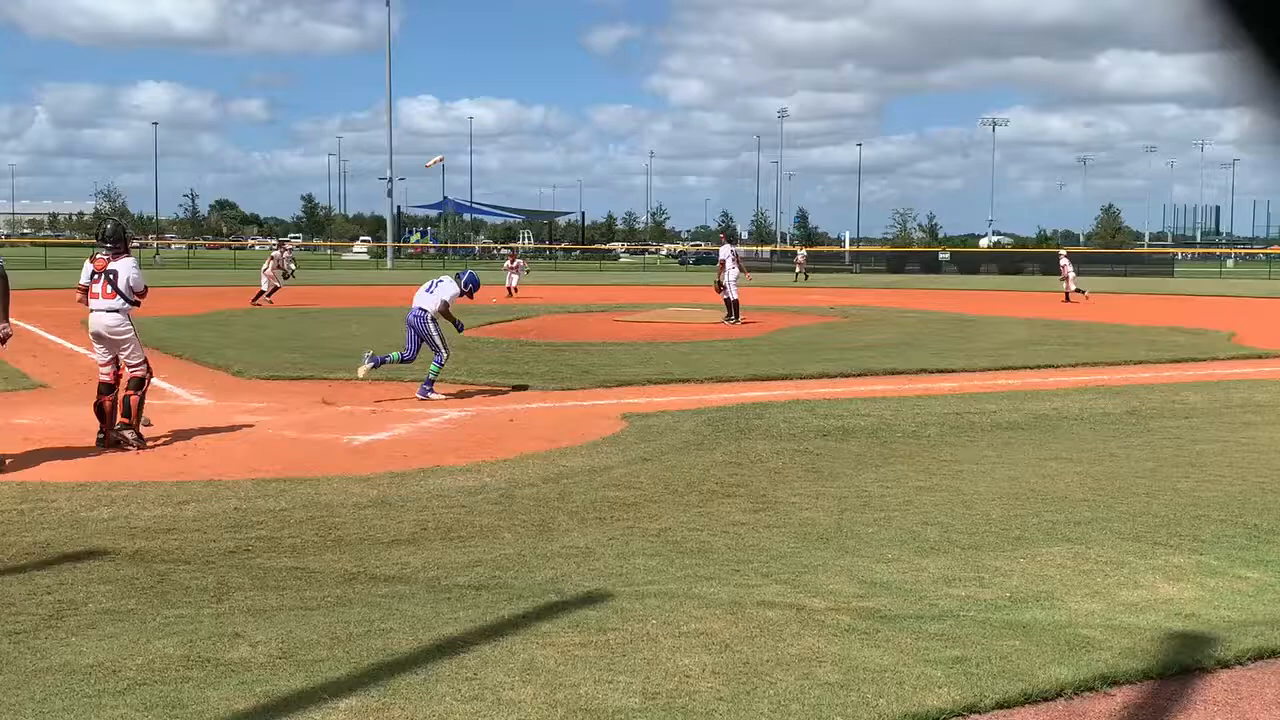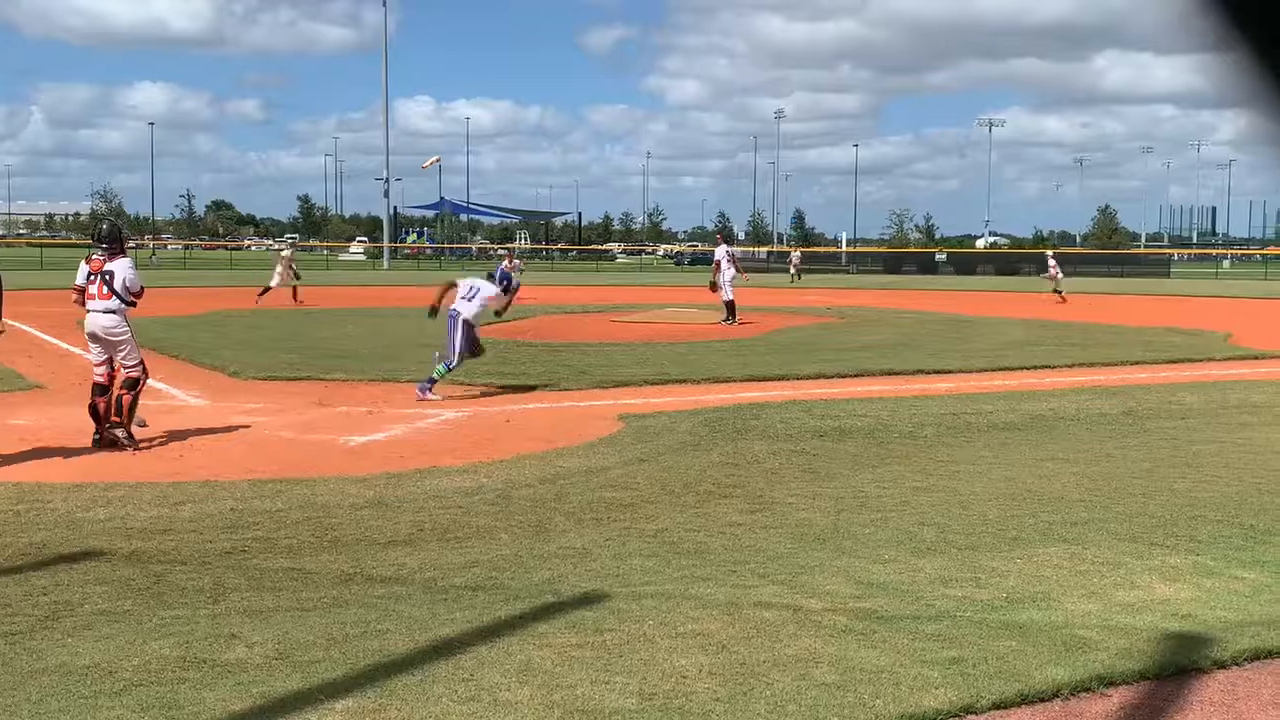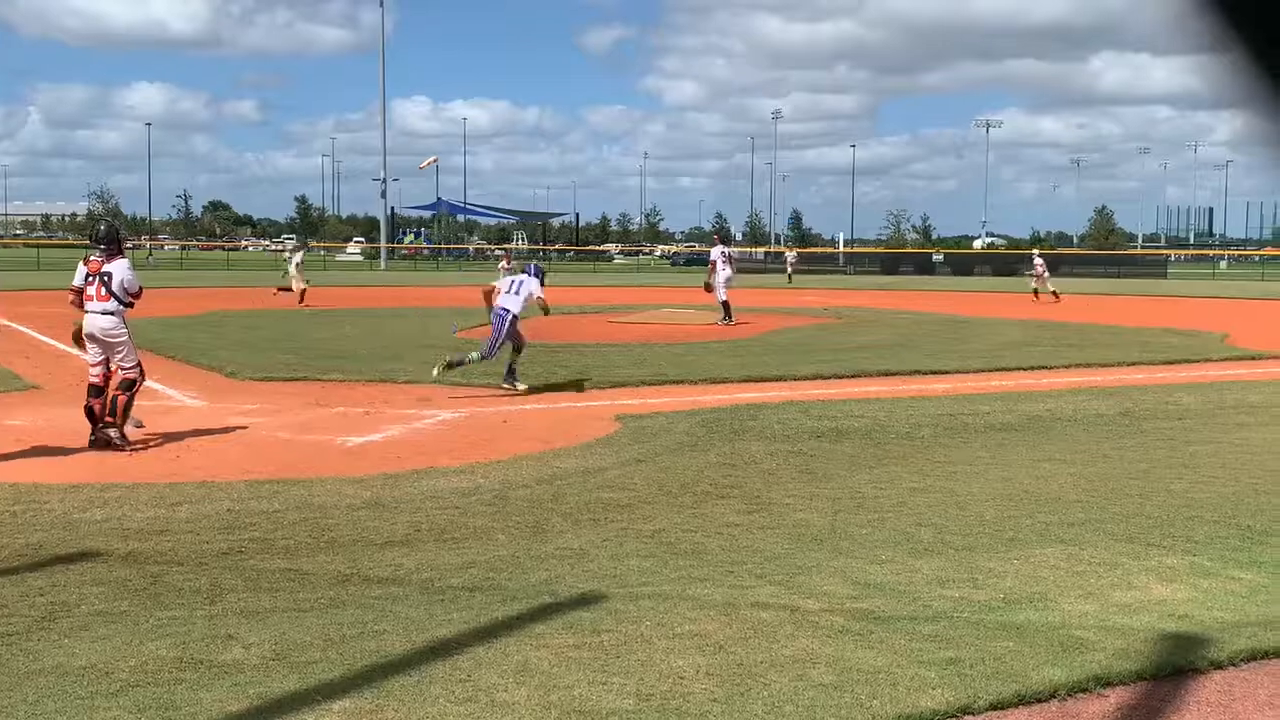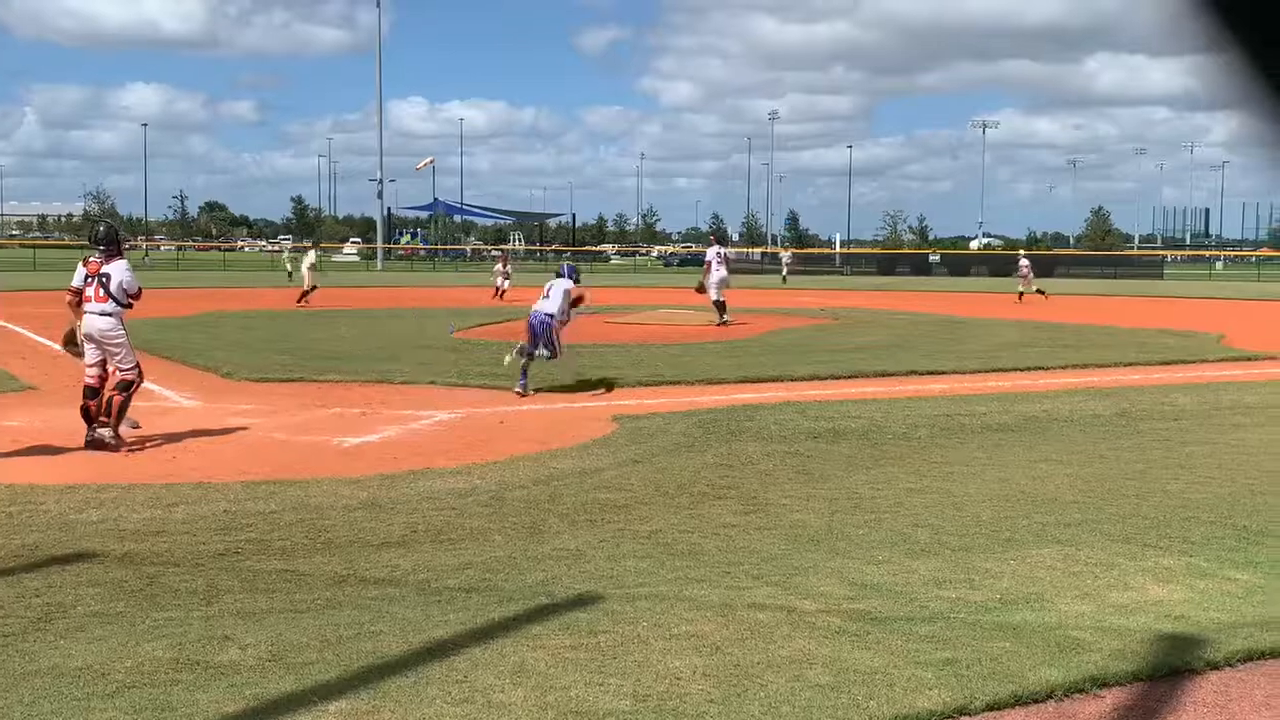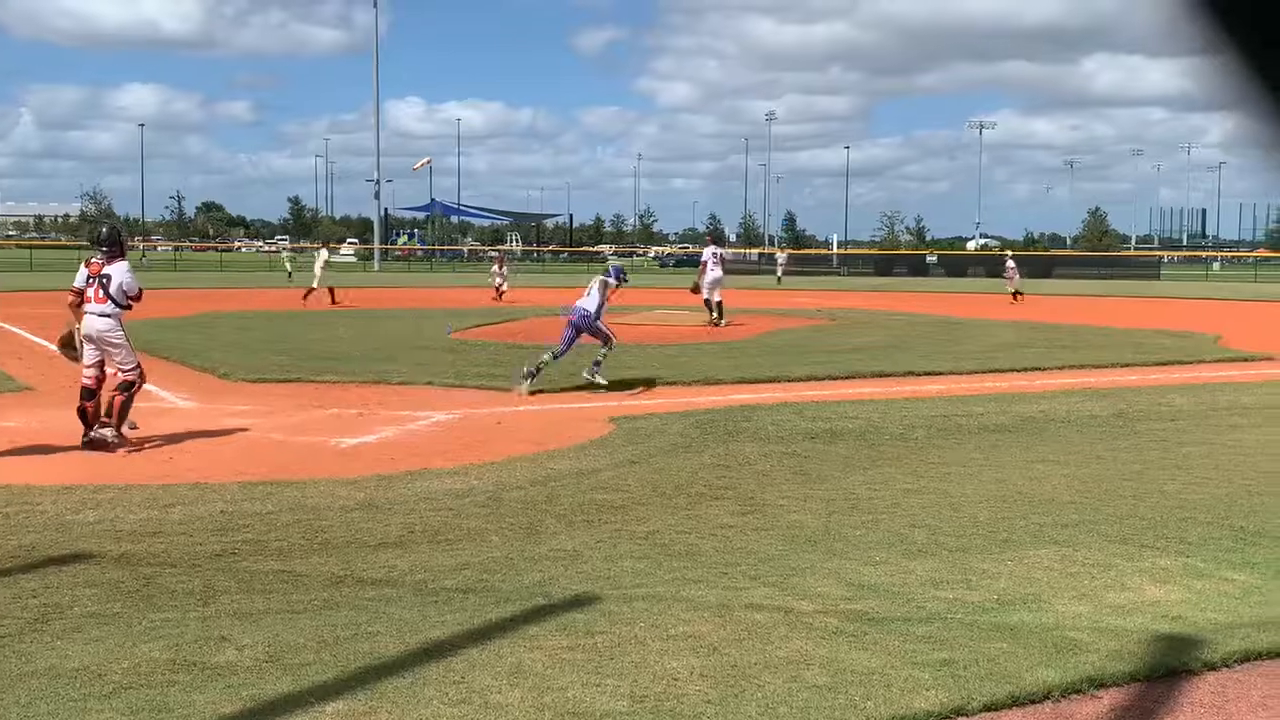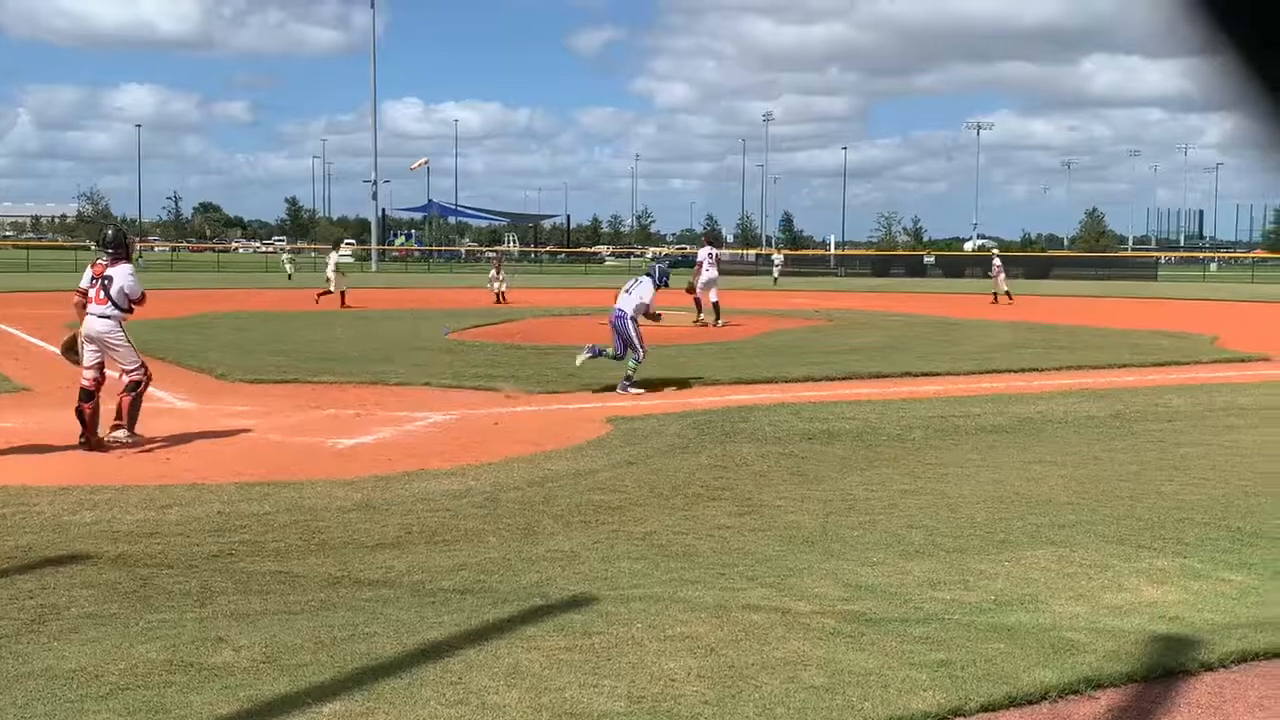
dt=0.1s
person 1, frame 1
left shoulder: (91, 262)
right shoulder: (128, 262)
left elbow: (80, 297)
right elbow: (142, 293)
left hip: (94, 320)
right hip: (118, 320)
left knee: (107, 375)
right knee: (139, 371)
left ankle: (106, 431)
right ankle: (127, 425)
person 1, frame 2
left shoulder: (86, 263)
right shoulder: (124, 263)
left elbow: (76, 298)
right elbow: (138, 294)
left hip: (91, 321)
right hip: (115, 321)
left knee: (101, 375)
right knee: (135, 372)
left ankle: (101, 432)
right ankle: (118, 424)
person 1, frame 3
left shoulder: (85, 264)
right shoulder: (123, 264)
left elbow: (73, 298)
right elbow: (137, 294)
left hip: (89, 321)
right hip: (112, 323)
left knee: (97, 377)
right knee: (132, 374)
left ankle: (98, 433)
right ankle: (112, 425)
person 1, frame 4
left shoulder: (84, 265)
right shoulder: (121, 265)
left elbow: (71, 299)
right elbow: (136, 295)
left wrist: (80, 319)
left hip: (87, 322)
right hip: (110, 324)
left knee: (93, 377)
right knee: (130, 375)
left ankle: (94, 432)
right ankle: (107, 425)
person 1, frame 5
left shoulder: (87, 265)
right shoulder: (122, 267)
left elbow: (72, 300)
right elbow: (137, 297)
left wrist: (80, 323)
left hip: (87, 323)
right hip: (109, 325)
left knee: (90, 378)
right knee: (133, 375)
left ankle: (90, 435)
right ankle: (108, 426)
person 1, frame 6
left shoulder: (93, 267)
right shoulder: (125, 269)
left elbow: (78, 300)
right elbow: (140, 301)
left wrist: (83, 325)
left hip: (89, 325)
right hip: (110, 327)
left knee: (90, 380)
right knee: (139, 375)
left ankle: (88, 435)
right ankle: (121, 427)
